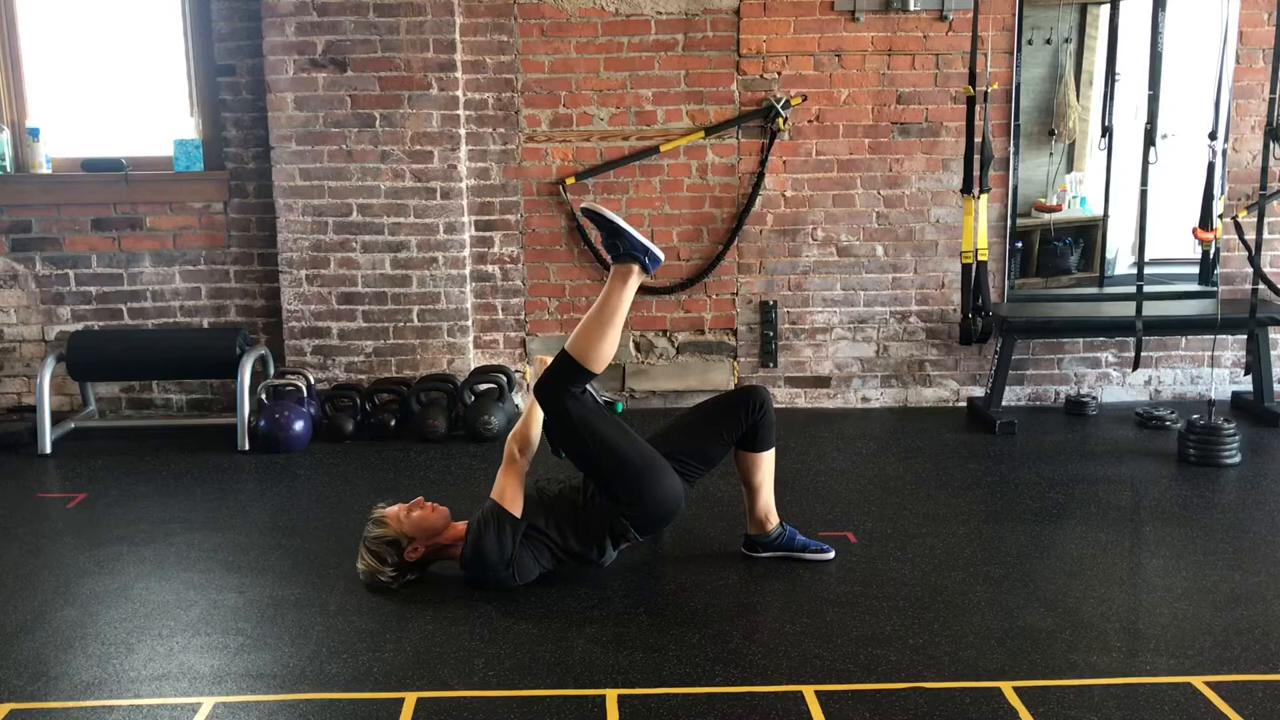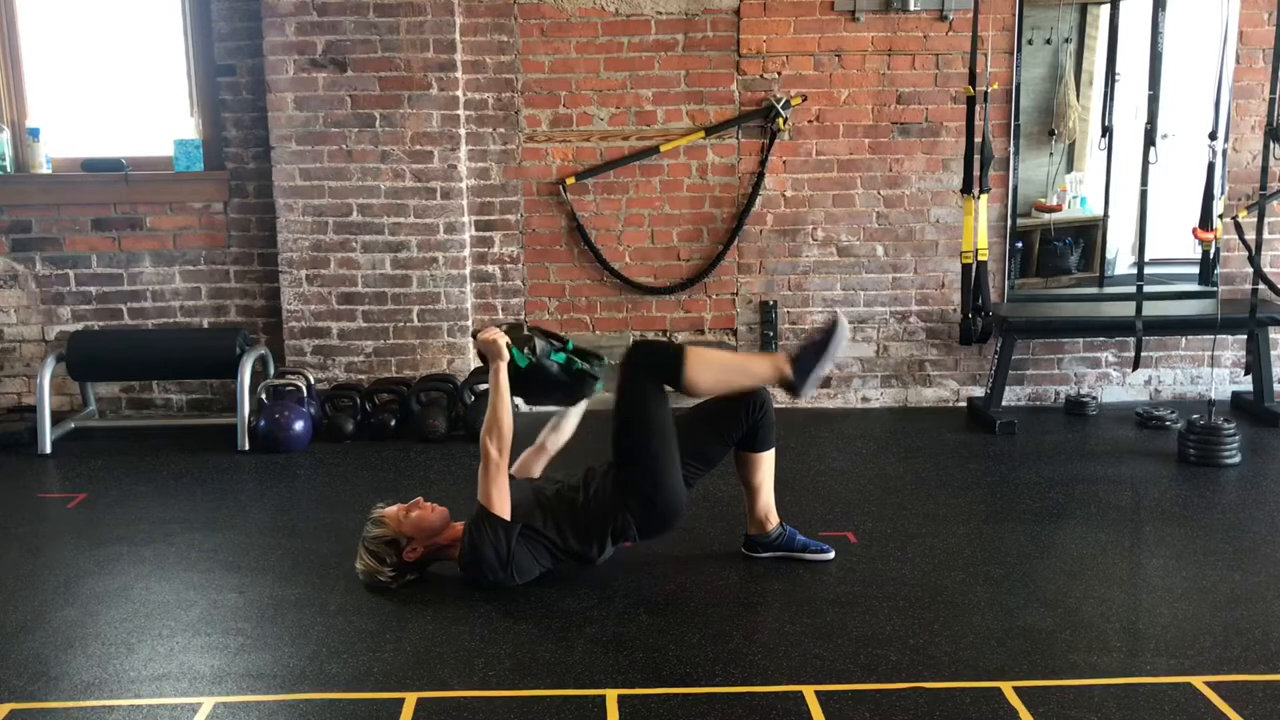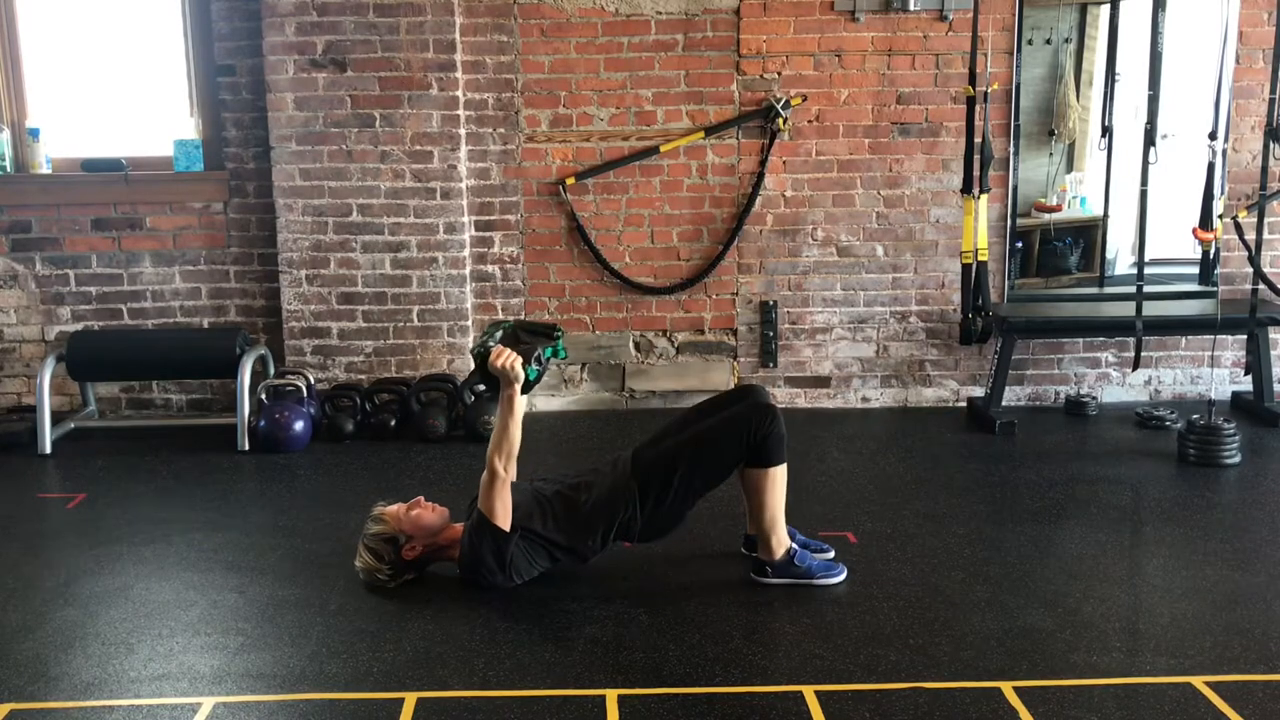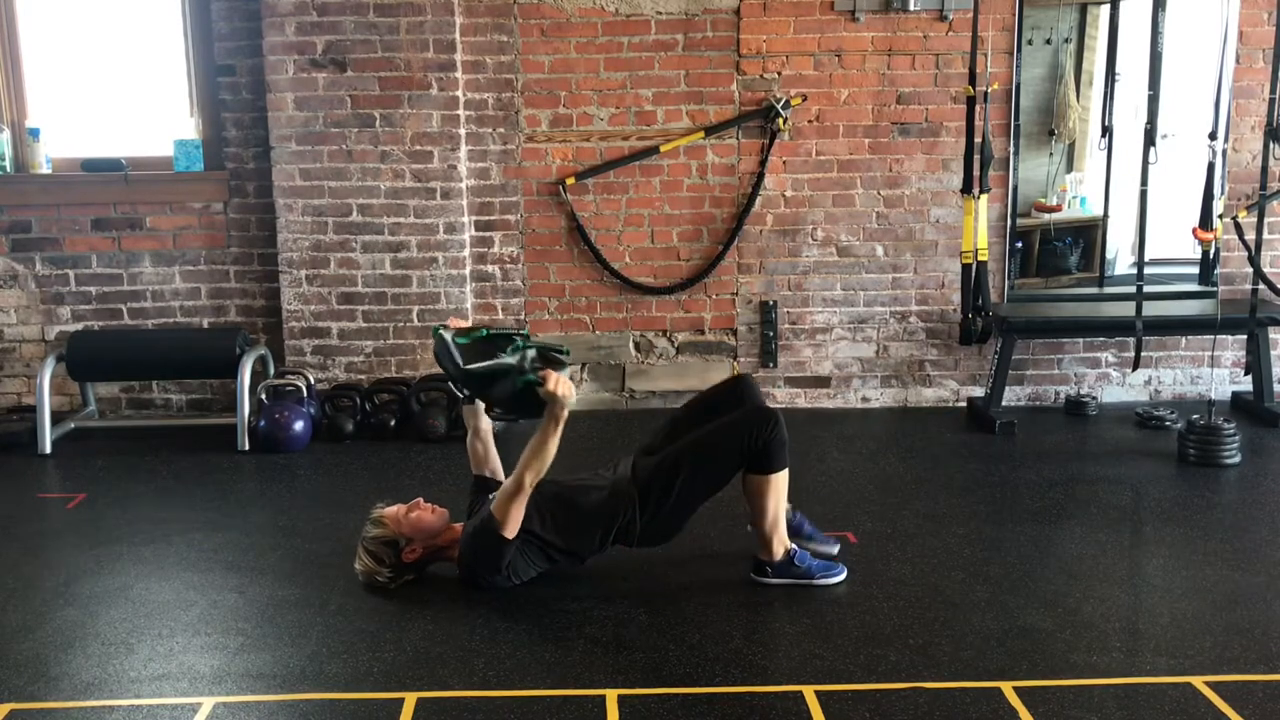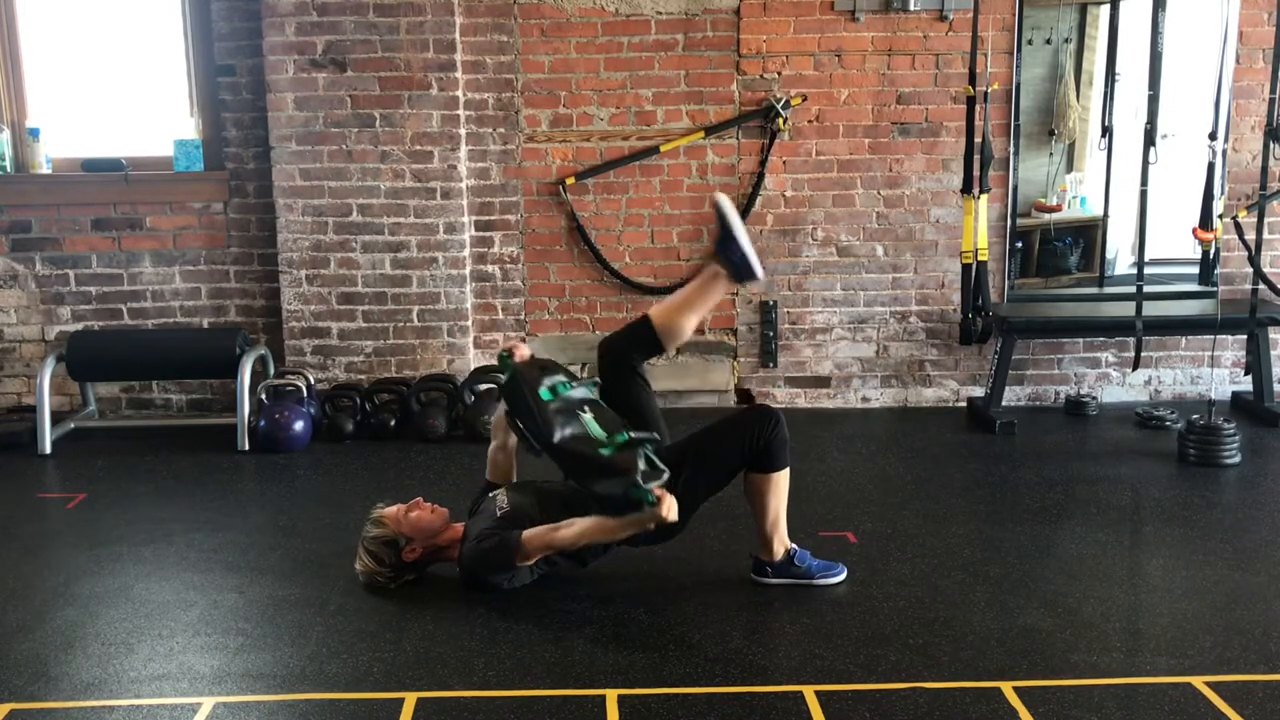
dt=0.7s
person 1, frame 1
left shoulder: (483, 533)
right shoulder: (484, 555)
right elbow: (518, 454)
right wrist: (543, 384)
left hip: (647, 489)
right hip: (645, 498)
left knee: (751, 403)
right knee: (557, 389)
left ankle: (766, 532)
right ankle: (629, 269)
person 1, frame 2
left shoulder: (477, 535)
right shoulder: (483, 559)
left elbow: (541, 453)
right elbow: (493, 458)
left wrist: (576, 397)
right wrist: (497, 368)
right hip: (638, 502)
left knee: (750, 407)
right knee: (646, 360)
left ankle: (765, 530)
right ankle: (790, 369)
person 1, frame 3
left shoulder: (477, 524)
right shoulder: (482, 559)
left elbow: (502, 464)
right elbow: (497, 469)
left wrist: (517, 379)
right wrist: (510, 387)
left hip: (631, 474)
right hip: (644, 499)
left knee: (750, 399)
right knee: (762, 422)
left ankle: (763, 532)
right ankle: (776, 557)
person 1, frame 4
left shoulder: (477, 513)
right shoulder: (481, 559)
left elbow: (479, 438)
right elbow: (523, 484)
right wrist: (556, 413)
left hip: (632, 473)
right hip: (645, 504)
left knee: (741, 391)
right knee: (762, 424)
left ankle: (780, 517)
right ankle: (776, 557)
person 1, frame 5
left shoulder: (483, 512)
right shoulder: (481, 555)
left elbow: (502, 442)
right elbow: (561, 538)
right wrist: (647, 516)
right hip: (655, 496)
left knee: (620, 352)
right knee: (763, 424)
left ankle: (726, 270)
right ankle: (775, 558)
